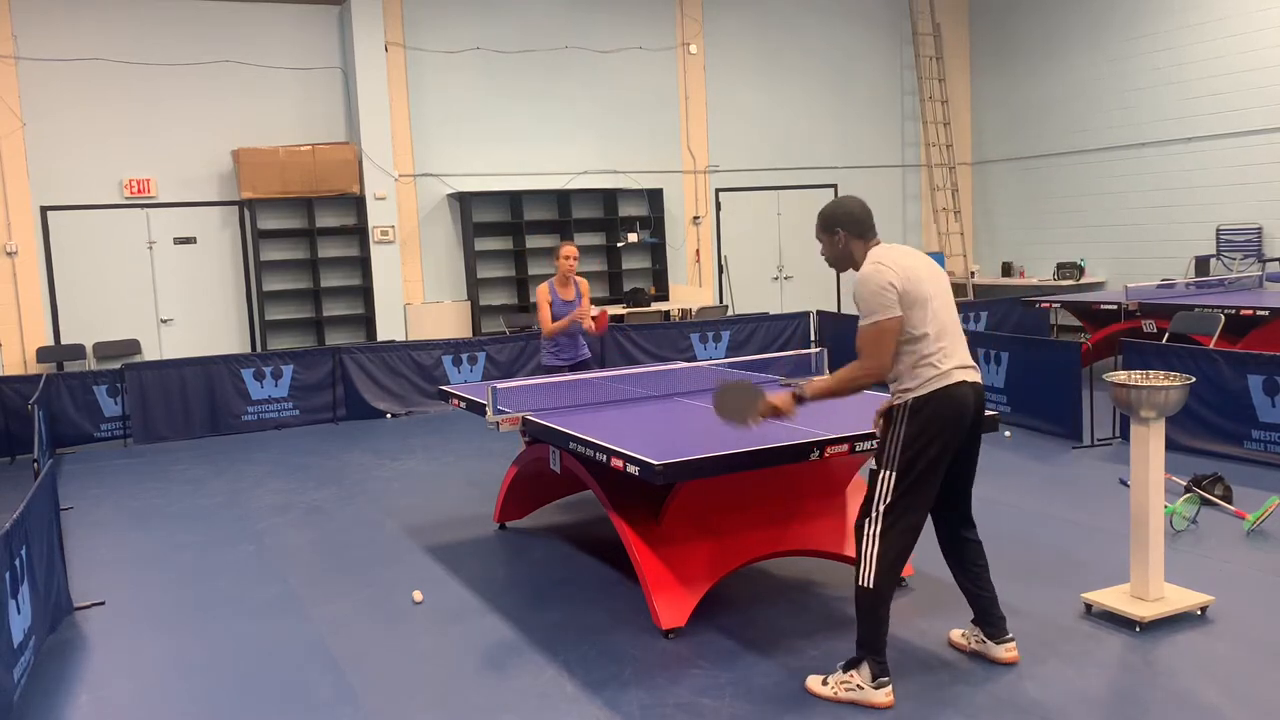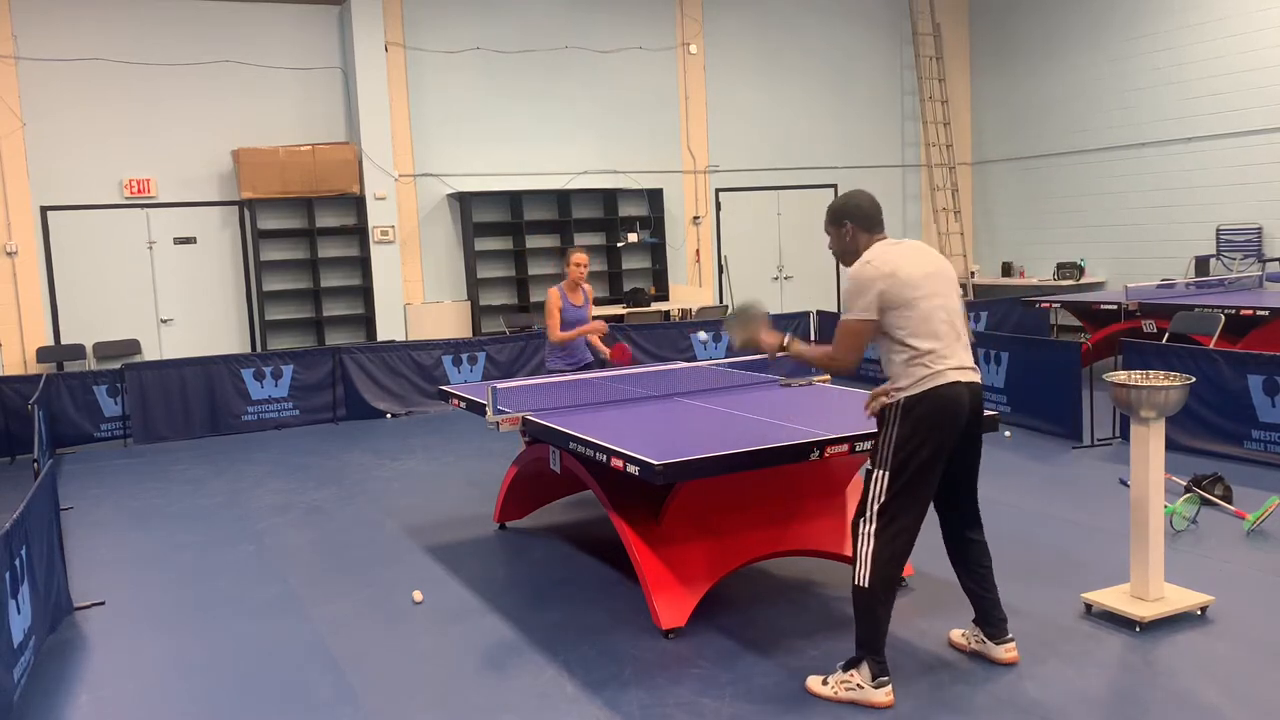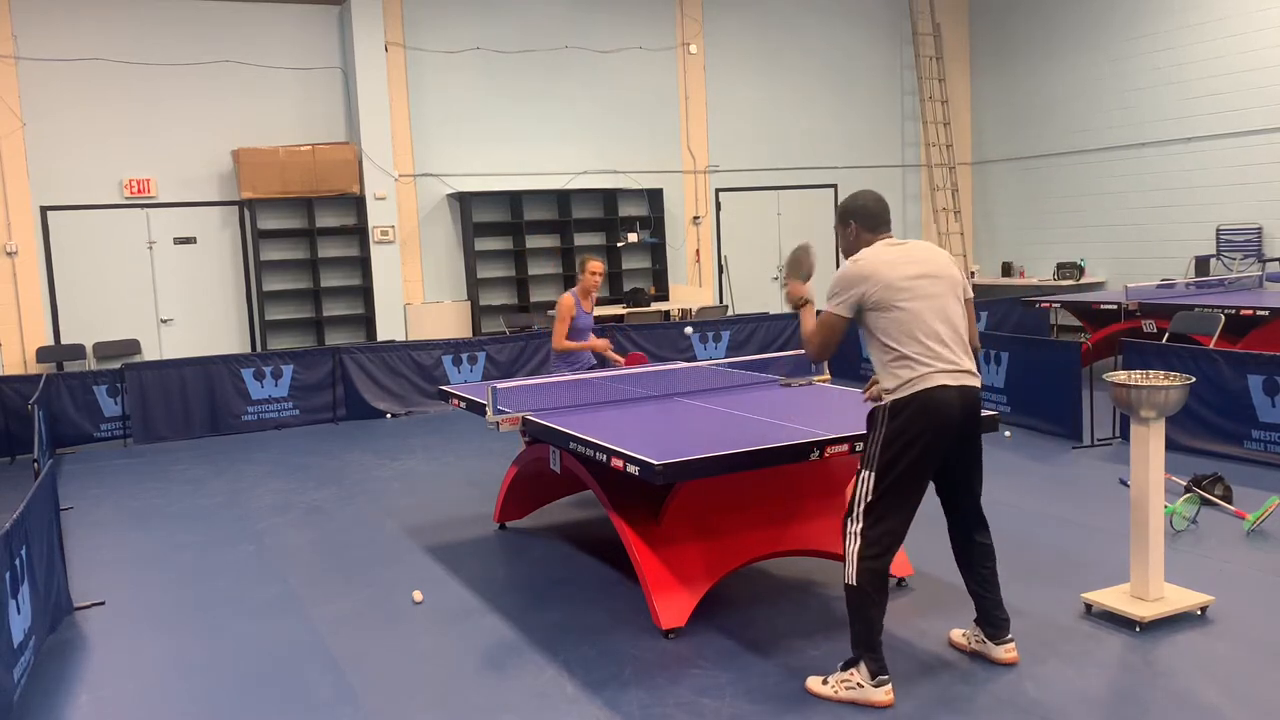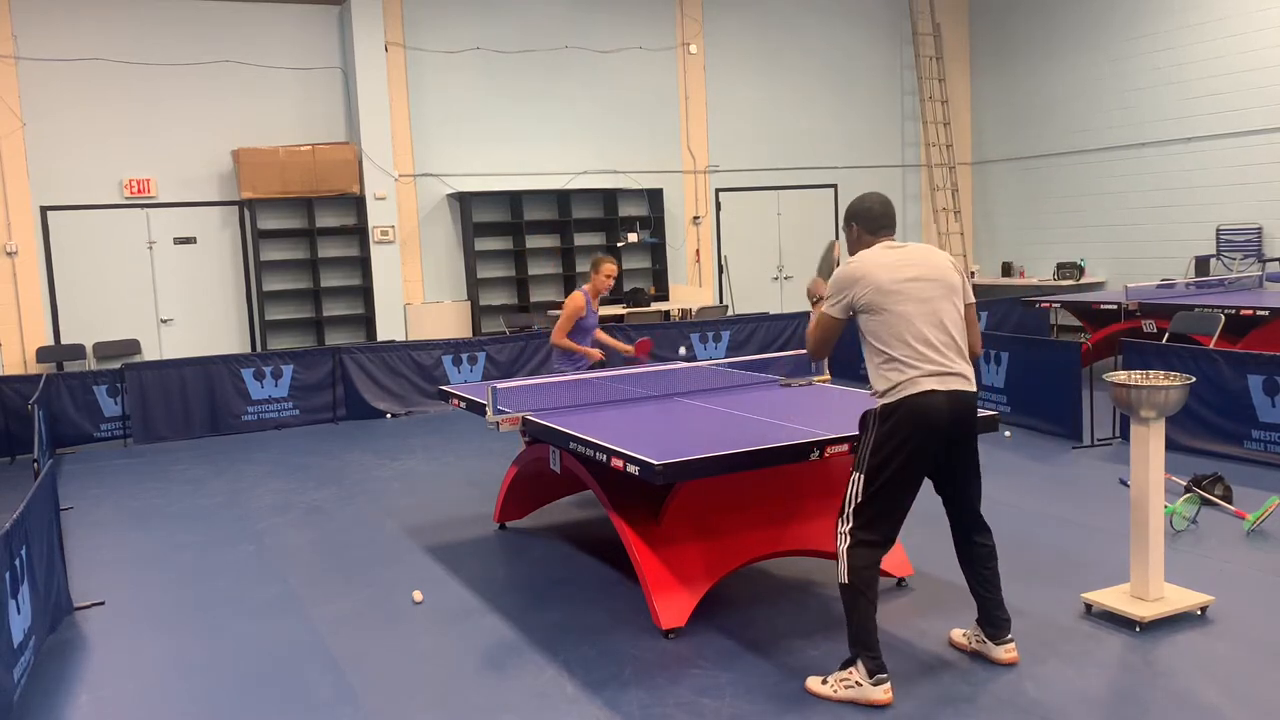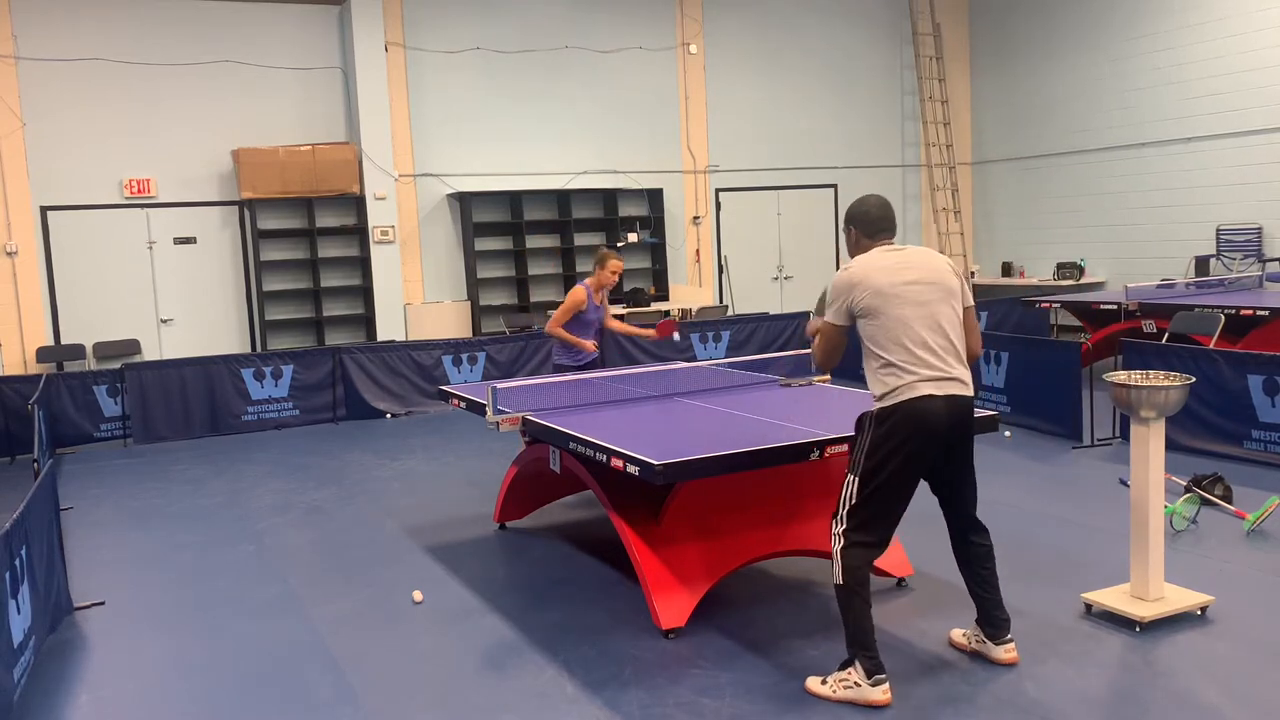
dt=0.1s
person 1, frame 1
left shoulder: (874, 275)
right shoulder: (915, 259)
left elbow: (874, 368)
left wrist: (798, 395)
left hip: (931, 403)
right hip: (967, 392)
left knee: (880, 533)
right knee: (956, 521)
left ankle: (869, 674)
right ankle: (994, 633)
person 1, frame 2
left shoulder: (866, 271)
right shoulder: (931, 254)
left elbow: (841, 359)
left wrist: (784, 344)
left hip: (923, 405)
right hip: (968, 392)
left knee: (878, 534)
right knee: (961, 519)
left ankle: (870, 674)
right ankle: (994, 633)
person 1, frame 3
left shoulder: (858, 270)
right shoulder: (941, 258)
left elbow: (817, 348)
right elbow: (969, 339)
left wrist: (802, 304)
left hip: (913, 409)
right hip: (965, 394)
left knee: (867, 533)
right knee: (967, 518)
left ankle: (869, 673)
right ankle: (995, 633)
person 1, frame 4
left shoulder: (852, 273)
right shoulder: (944, 261)
left elbow: (816, 347)
right elbow: (974, 346)
left wrist: (820, 304)
left hip: (905, 411)
right hip: (961, 401)
left knee: (858, 536)
right knee: (969, 520)
left ankle: (868, 672)
right ankle: (996, 633)
person 1, frame 5
left shoulder: (850, 277)
right shoulder: (943, 265)
left elbow: (824, 361)
right elbow: (974, 348)
left wrist: (817, 330)
left hip: (902, 414)
right hip: (959, 404)
left knee: (852, 537)
right knee: (966, 521)
left ankle: (867, 673)
right ankle: (996, 634)
